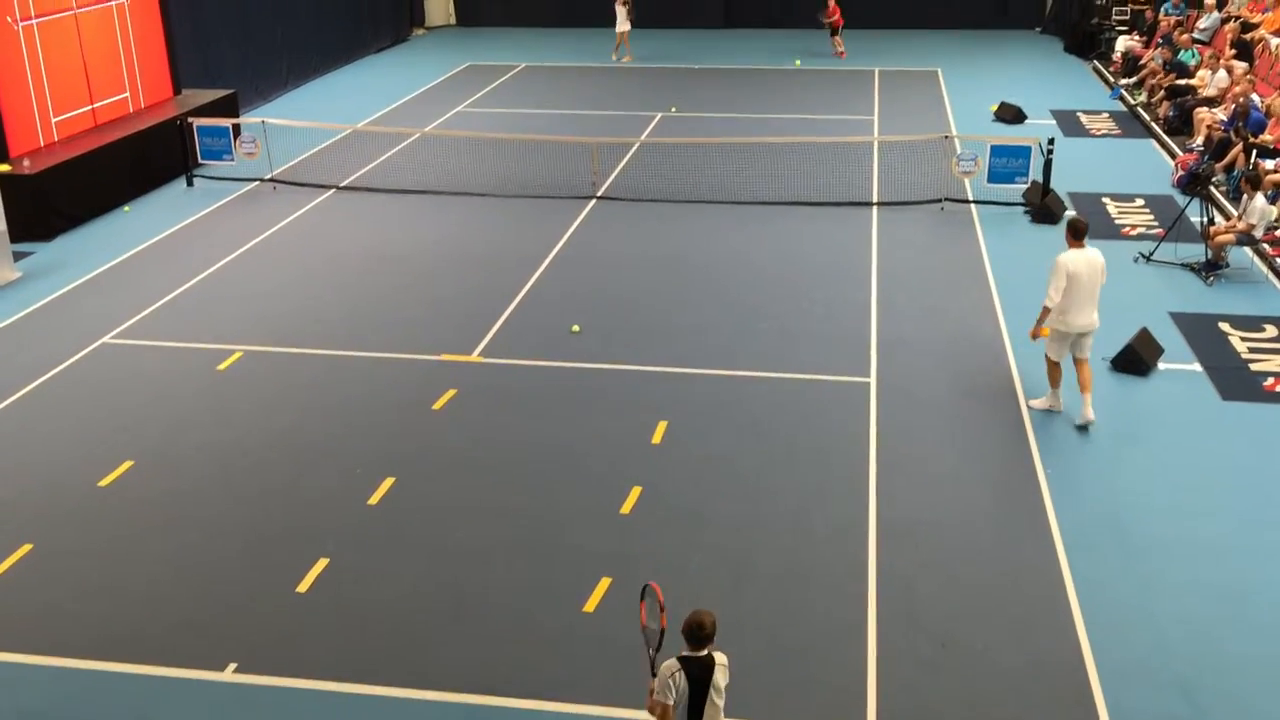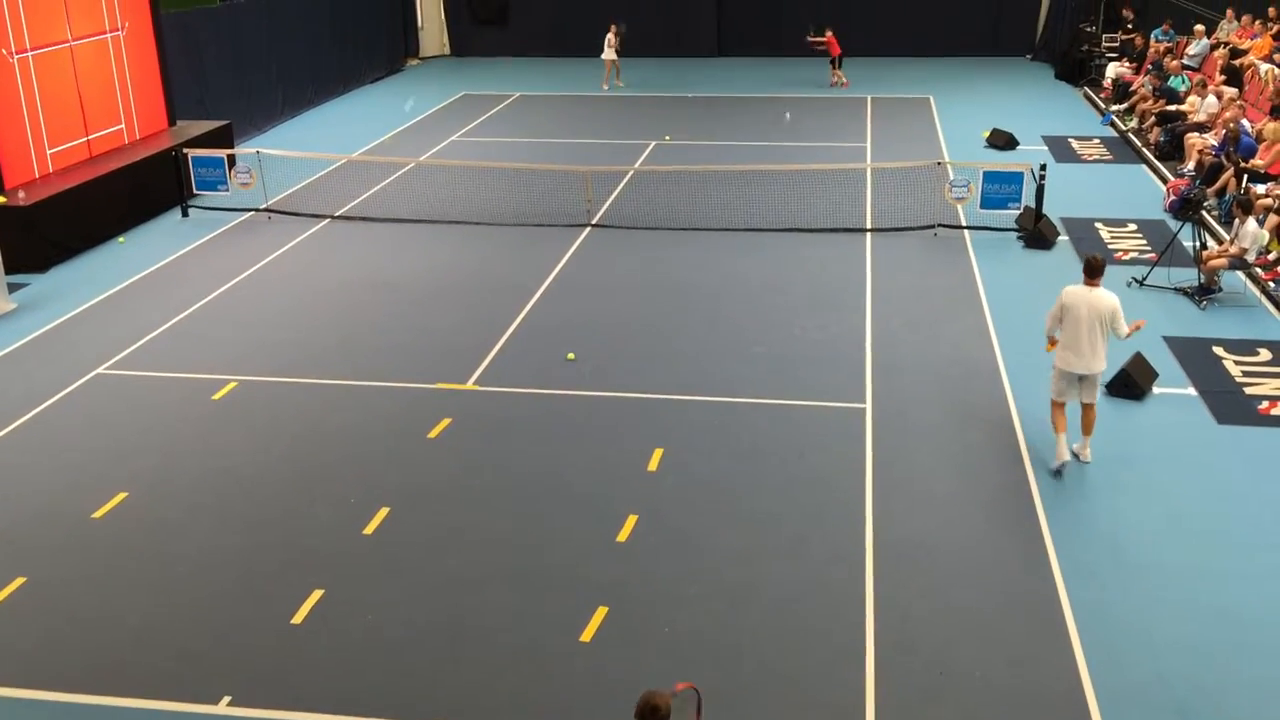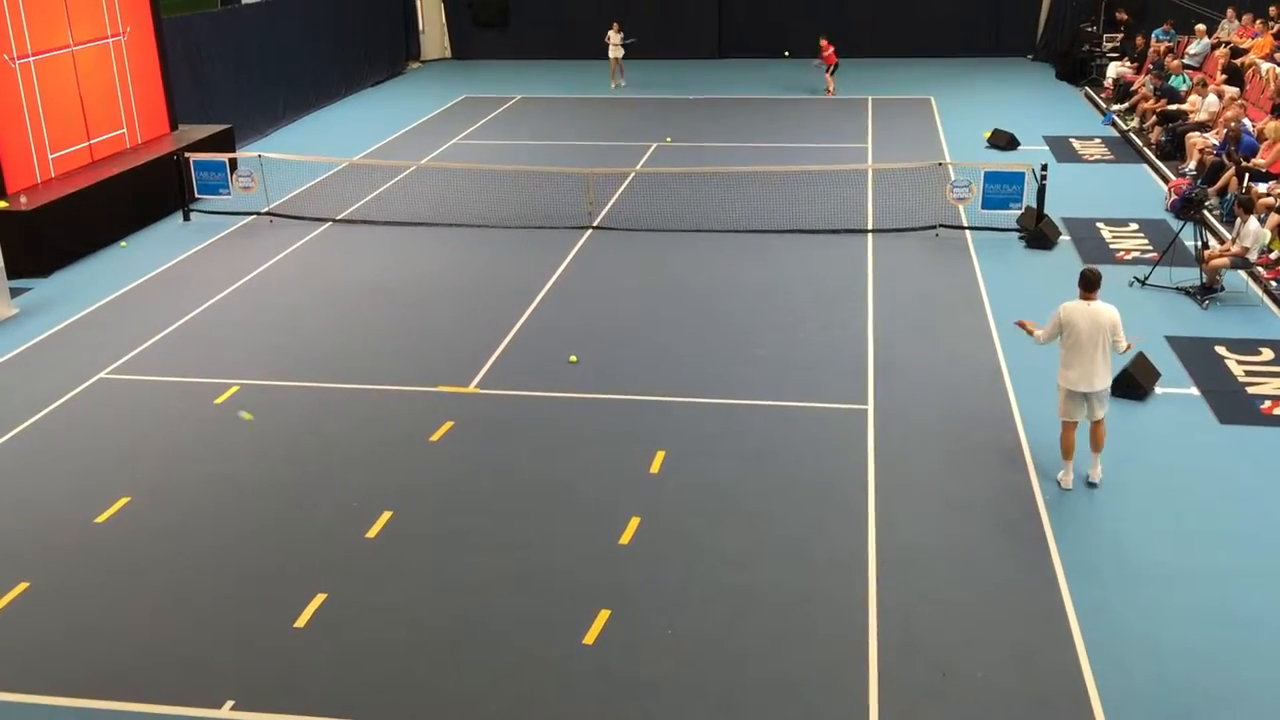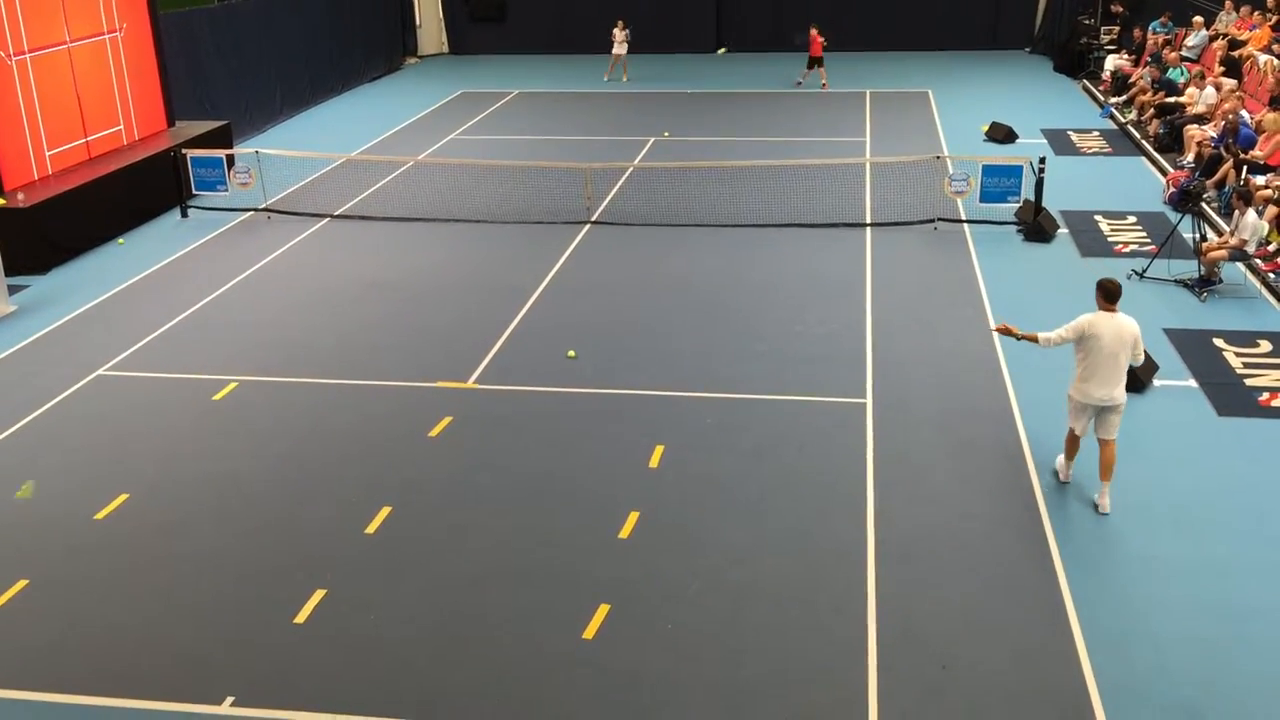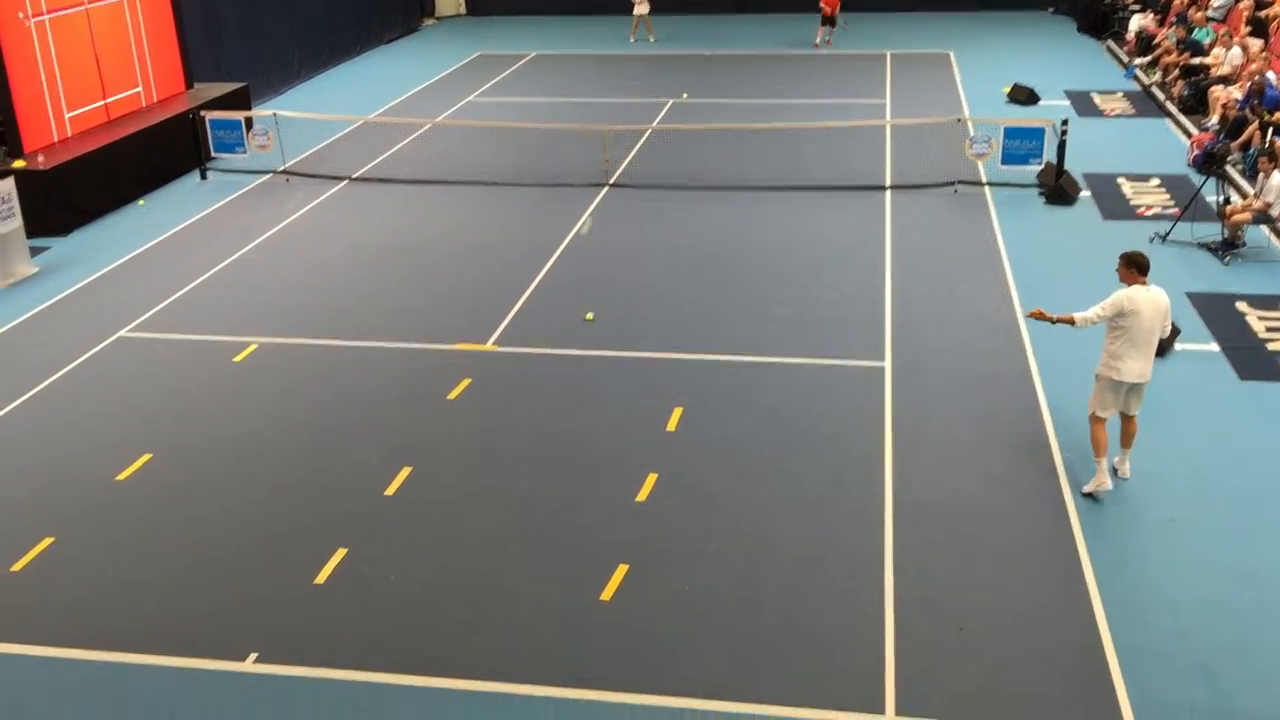
dt=0.5s
person 1, frame 1
left shoulder: (1063, 260)
right shoulder: (1098, 256)
left elbow: (1053, 297)
left wrist: (1039, 323)
left hip: (1065, 322)
right hip: (1090, 321)
left knee: (1052, 359)
right knee: (1082, 362)
left ankle: (1053, 400)
right ankle: (1087, 410)
person 1, frame 2
left shoulder: (1067, 294)
right shoulder: (1111, 300)
left elbow: (1051, 326)
right elbow: (1121, 333)
left wrist: (1051, 339)
right wrist: (1135, 327)
left hip: (1067, 362)
right hip: (1094, 364)
left knee: (1058, 404)
right knee: (1088, 405)
left ankle: (1062, 451)
right ankle: (1084, 449)
person 1, frame 3
left shoulder: (1065, 311)
right shoulder: (1111, 312)
left elbow: (1044, 338)
right elbow: (1119, 347)
left wrist: (1028, 328)
right wrist: (1128, 346)
left hip: (1070, 379)
right hip: (1099, 380)
left knee: (1069, 425)
right knee: (1098, 422)
left ankle: (1067, 475)
right ankle: (1095, 470)
person 1, frame 4
left shoulder: (1088, 322)
right shoulder: (1132, 325)
left elbow: (1052, 339)
right elbow: (1138, 360)
left wrist: (1018, 335)
left hip: (1085, 393)
right hip: (1115, 396)
left knee: (1074, 432)
right knee: (1107, 443)
left ankle: (1066, 471)
right ankle: (1104, 497)
person 1, frame 5
left shoulder: (1124, 298)
right shoulder: (1162, 297)
left elbow: (1088, 318)
right elbow: (1165, 332)
left wrist: (1052, 318)
left hip: (1115, 370)
right hip: (1142, 371)
left knee: (1097, 419)
right knee: (1129, 416)
left ankle: (1102, 477)
right ankle: (1123, 464)
